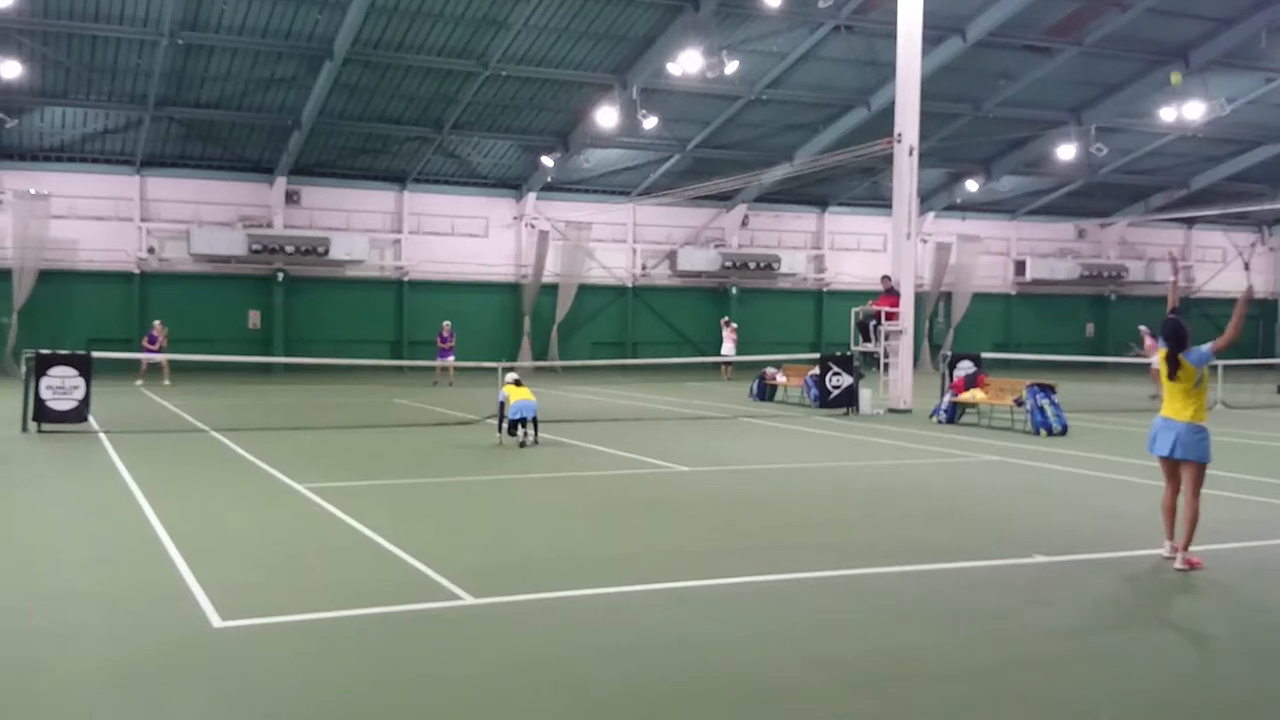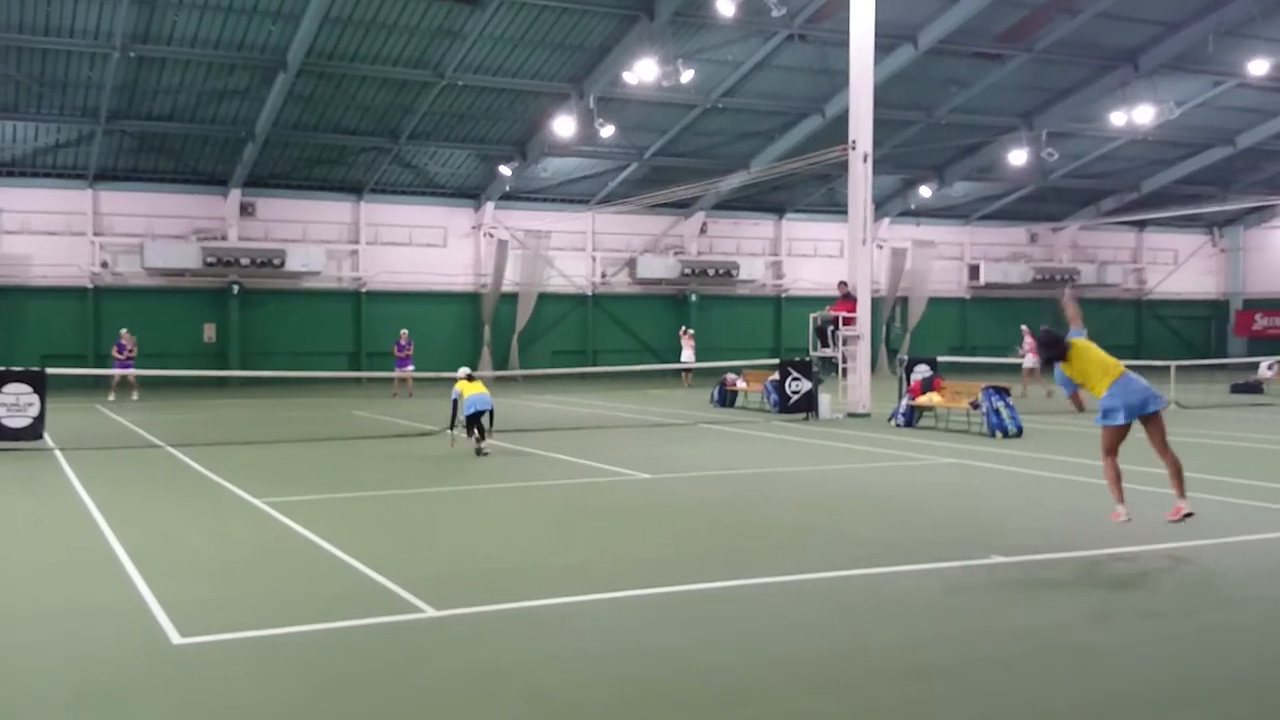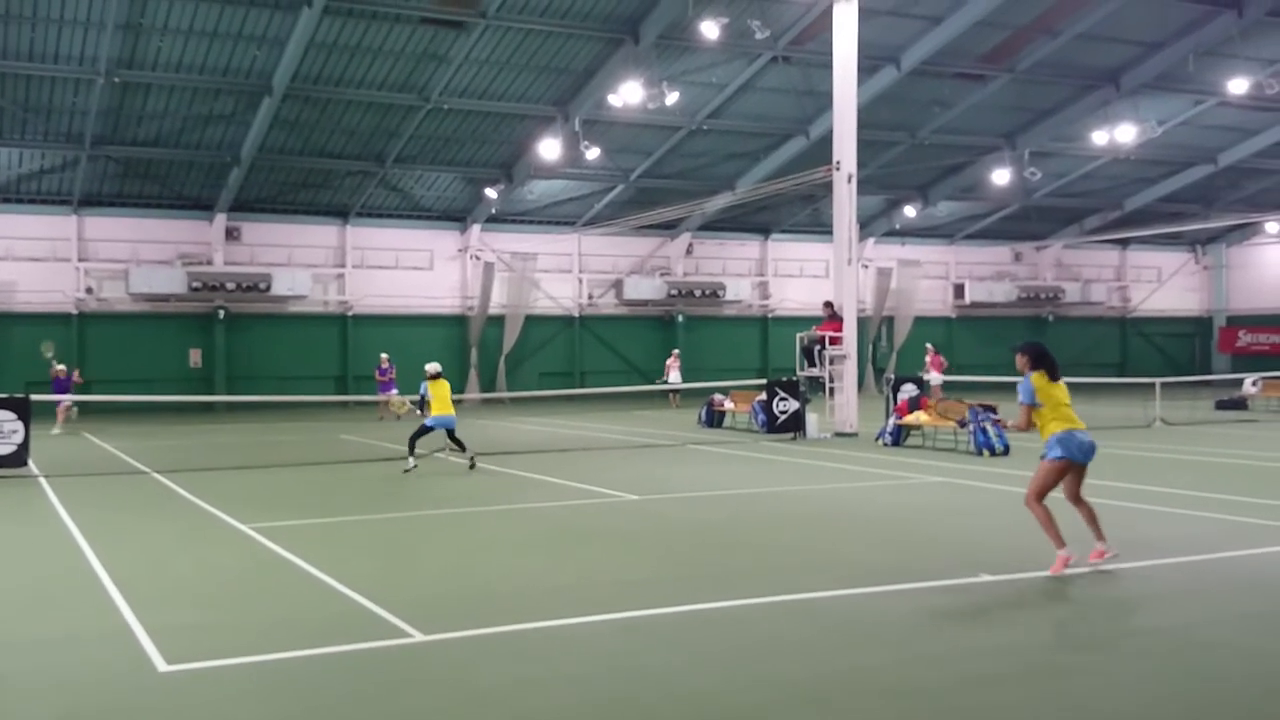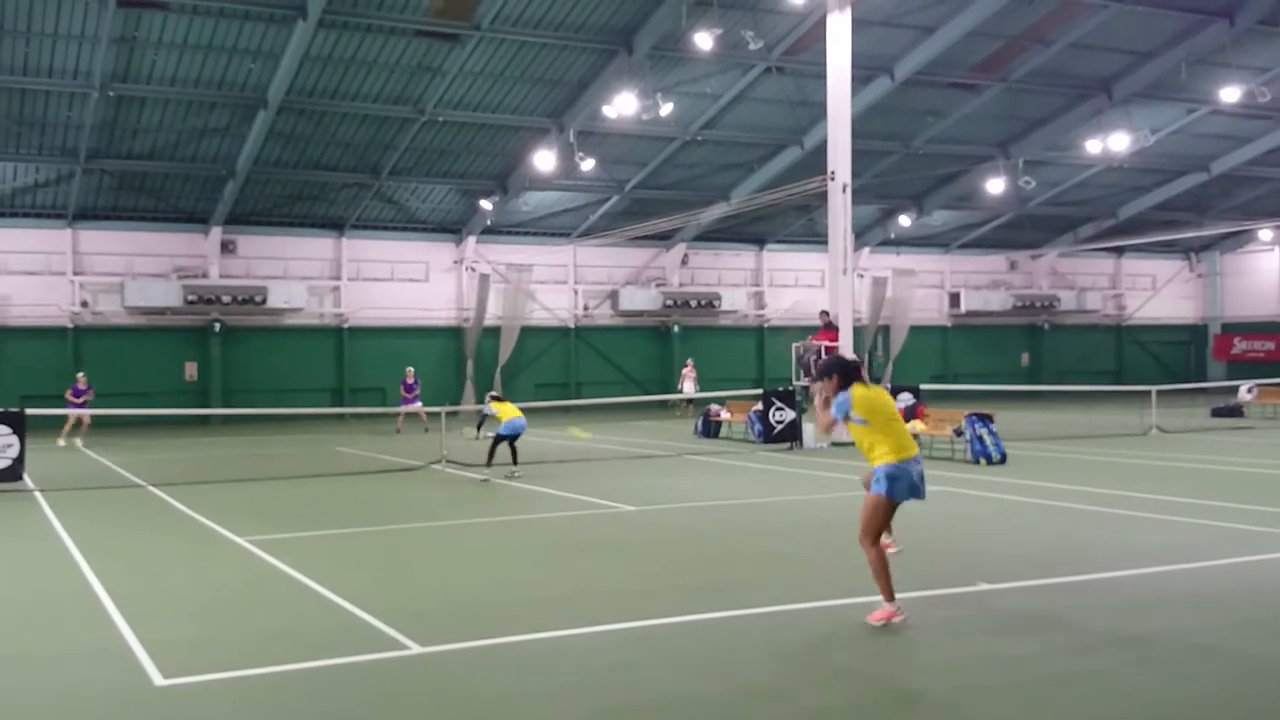
dt=1s
person 1, frame 1
left shoulder: (1164, 353)
right shoulder: (1194, 358)
left elbow: (1171, 313)
right elbow: (1230, 337)
left wrist: (1174, 277)
right wrist: (1244, 301)
left hip: (1164, 428)
right hip: (1190, 433)
left knee: (1171, 489)
right knee: (1191, 495)
left ankle: (1169, 544)
right ankle: (1183, 555)
person 1, frame 2
left shoulder: (1061, 373)
right shoulder: (1077, 342)
left elbow: (1078, 407)
right elbow: (1076, 318)
left wrist: (1079, 402)
right wrist: (1068, 298)
left hip: (1117, 400)
right hip: (1136, 387)
left knee: (1109, 457)
right knee: (1163, 451)
left ankle: (1121, 508)
right ankle: (1182, 502)
person 1, frame 3
left shoulder: (1027, 382)
right shoulder: (1055, 380)
left elbow: (1024, 424)
left wrist: (1010, 424)
right wrist: (1036, 423)
left hip: (1063, 443)
right hip: (1081, 439)
left knee: (1032, 498)
right knee: (1074, 496)
left ankle: (1062, 552)
right ankle: (1102, 546)
person 1, frame 4
left shoulder: (845, 398)
right shoulder: (875, 390)
left elbow: (825, 428)
left wrist: (821, 405)
left hip: (893, 470)
right hip: (909, 463)
left knee: (868, 540)
right knee: (869, 481)
left ankle: (891, 606)
right ankle: (888, 537)
